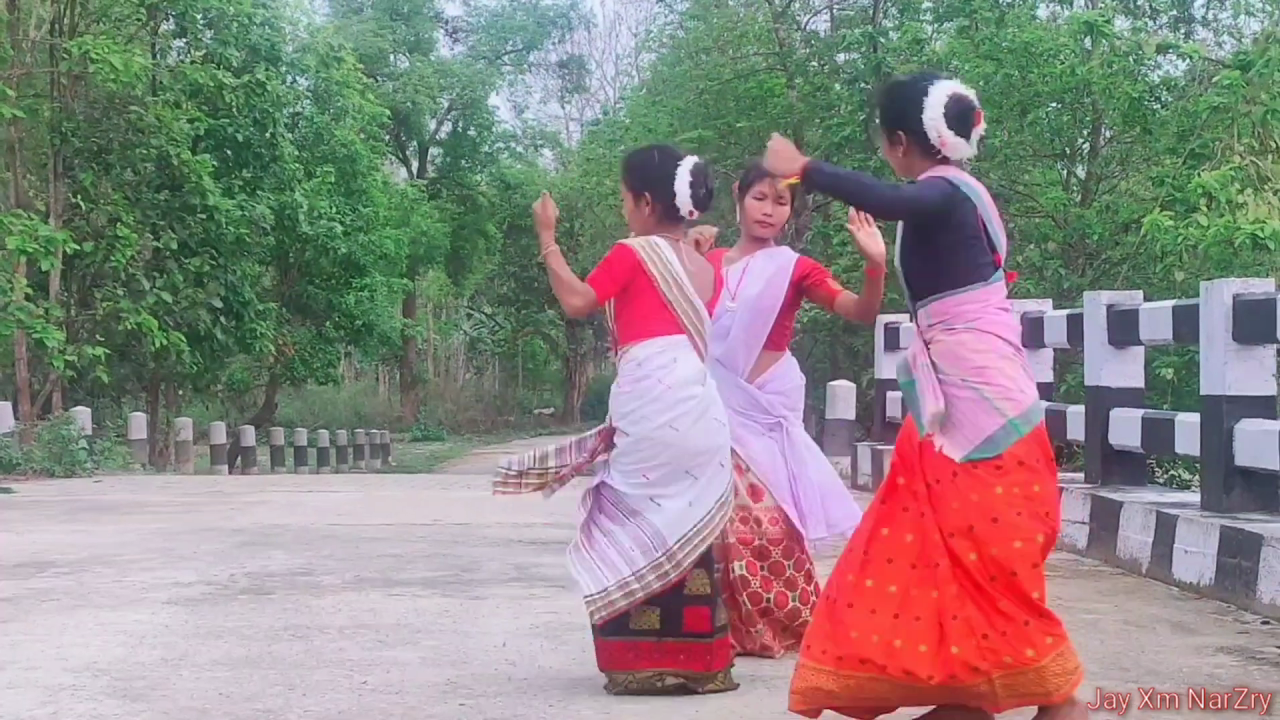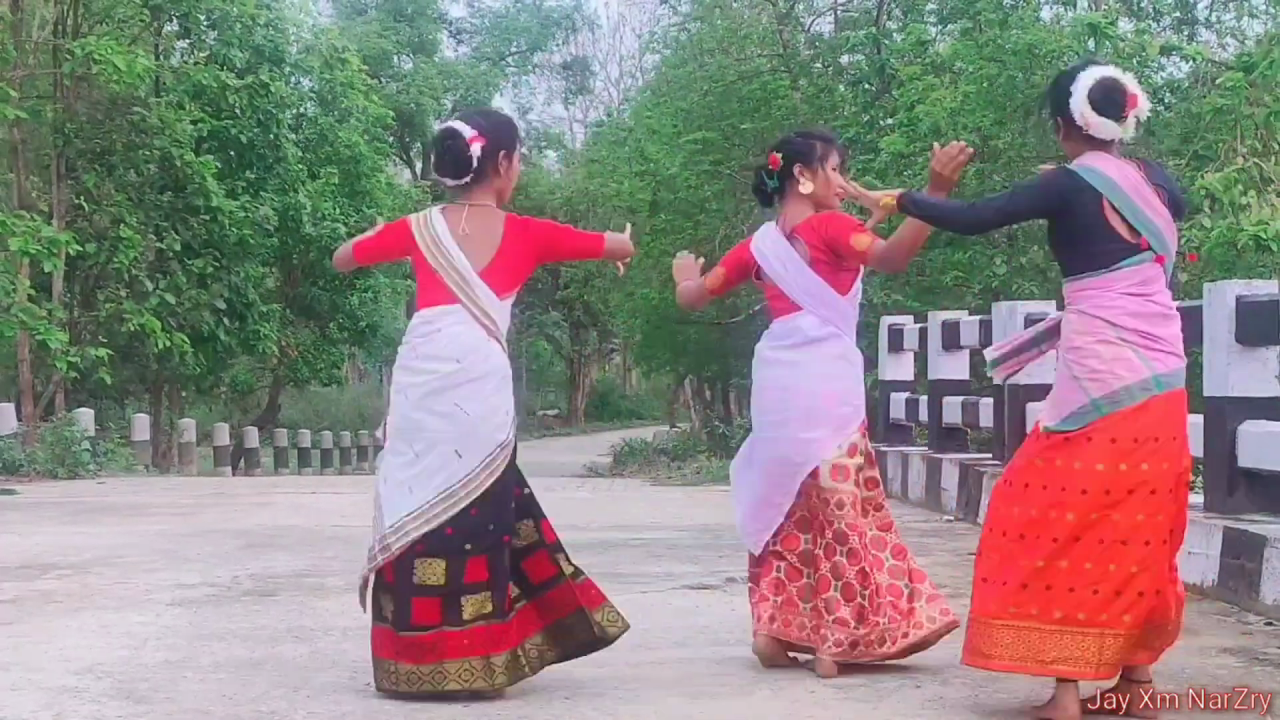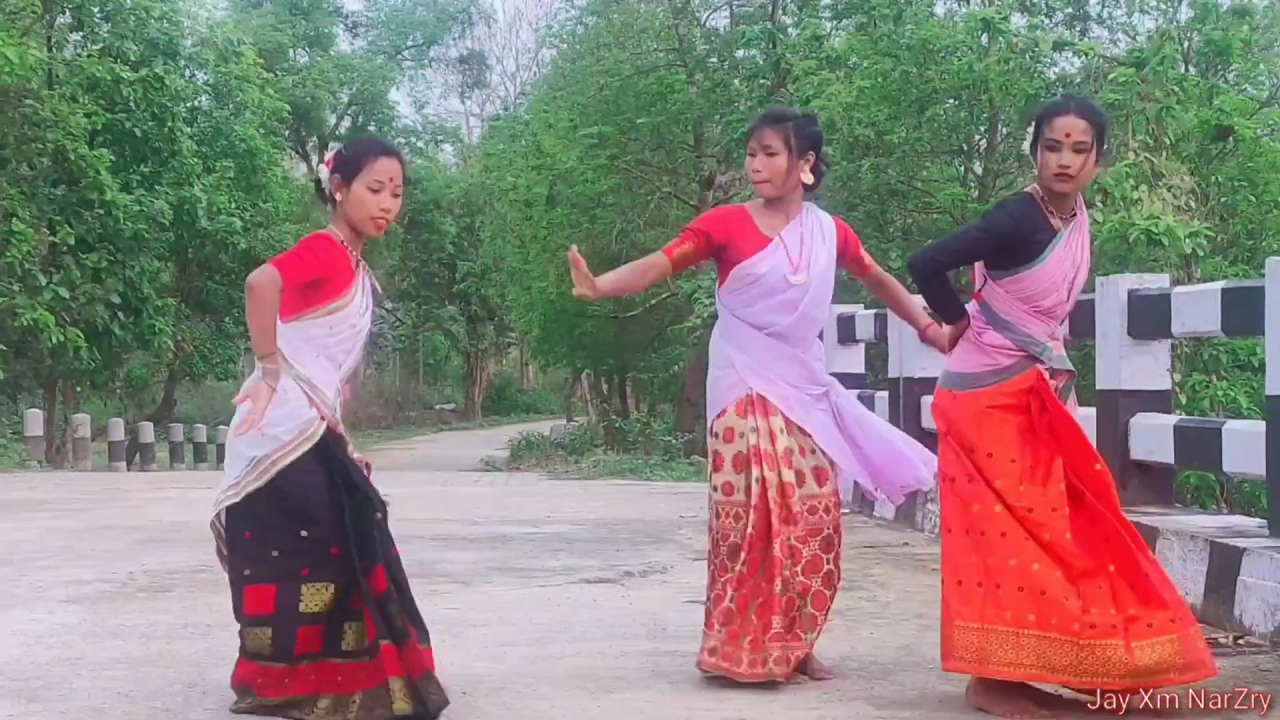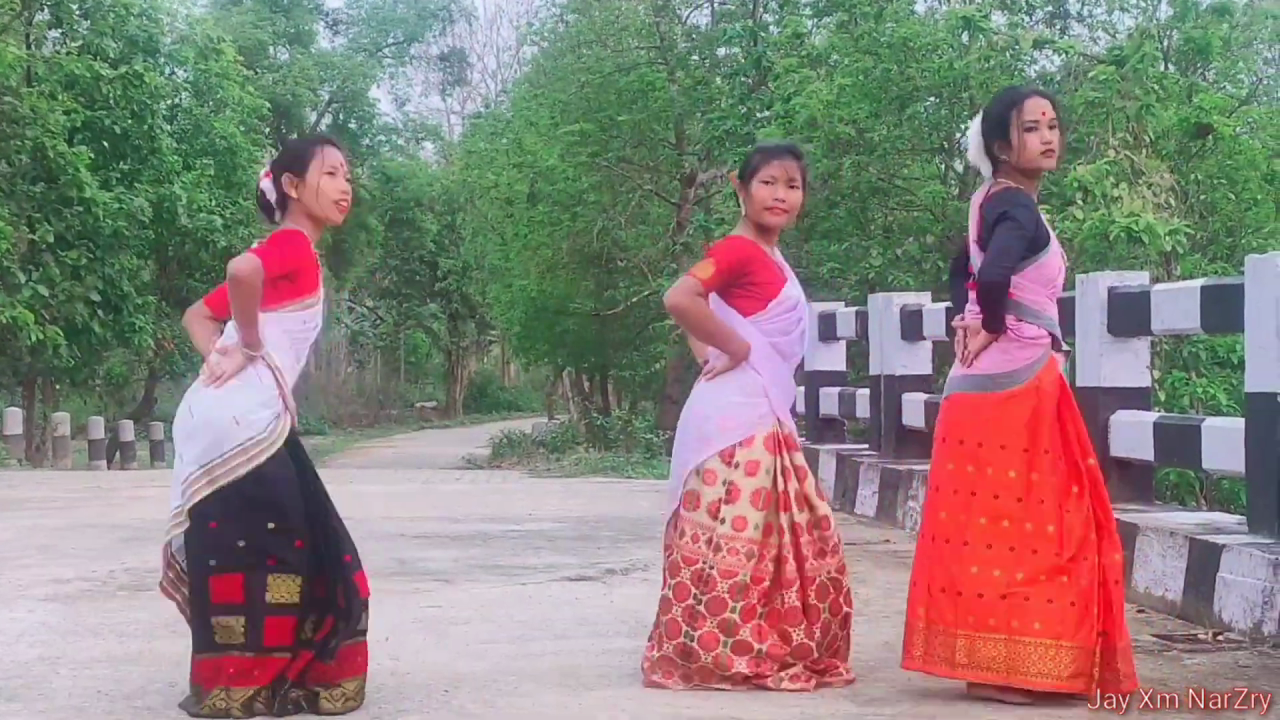
dt=1s
person 1, frame 1
left shoulder: (938, 191)
right shoulder: (963, 192)
left elbow: (889, 203)
left wrist: (804, 168)
left hip: (978, 399)
right hip: (958, 397)
left knee: (980, 559)
right knee: (931, 549)
person 1, frame 2
left shoulder: (1068, 182)
right shoulder: (1151, 175)
left elbow: (978, 218)
left wrist: (900, 199)
left hip: (1102, 378)
right hip: (1158, 380)
left knee: (1056, 519)
right knee: (1132, 531)
person 1, frame 3
left shoulder: (1078, 215)
right shoulder: (1019, 216)
right elbow: (925, 266)
right wrist: (959, 326)
left hip: (1036, 389)
right hip: (990, 392)
left knee: (1060, 521)
right knee: (1012, 529)
left ankle: (1023, 666)
person 1, frame 4
left shoulder: (995, 201)
right shoulder: (1018, 206)
left elbow: (966, 273)
right elbow: (996, 274)
right wrist: (993, 330)
left hip: (1000, 383)
right hip: (1014, 383)
left knee: (1010, 522)
right knee: (1020, 524)
left ankle: (1004, 665)
right ankle: (993, 671)
person 2, frame 1
left shoulder: (629, 254)
right shoulder: (702, 266)
left elbow: (576, 303)
left wrist: (548, 241)
left hip: (648, 410)
right hip: (692, 410)
left knee: (617, 530)
right knee: (666, 534)
left ankle: (645, 663)
right ankle: (698, 659)
person 2, frame 2
left shoulder: (418, 226)
right shoulder: (524, 231)
left elbow: (345, 257)
right elbow: (615, 250)
left wrist: (372, 233)
right wrist: (621, 239)
left hip: (419, 378)
right hip: (480, 383)
left knee: (422, 511)
right knee: (492, 507)
left ankle: (418, 663)
right ankle: (474, 661)
person 2, frame 3
left shoulder: (352, 264)
right shoulder: (325, 249)
right elbow: (263, 285)
right wrist: (269, 374)
left hip: (310, 435)
right hip: (286, 435)
left knee: (352, 537)
right knee: (334, 544)
person 2, frame 4
left shoulder: (279, 256)
right shoulder: (293, 243)
left elbow: (197, 315)
right elbow: (241, 272)
left wrist: (221, 359)
right wrist: (246, 349)
left hip: (234, 420)
right hip: (245, 422)
left knee: (273, 547)
right knee: (270, 550)
person 3, frame 1
left shoulder: (794, 268)
right shoulder: (711, 263)
left elbow: (856, 309)
left wrist: (875, 270)
left hip: (769, 411)
right hip: (719, 408)
left knee: (773, 520)
right knee: (732, 522)
left ankle: (791, 622)
right ankle: (745, 626)
person 3, frame 2
left shoulder: (758, 245)
right shoulder: (831, 228)
left elbow: (691, 297)
right elbow: (887, 254)
left wrist: (685, 268)
right wrist: (936, 188)
left hip: (777, 383)
right hip: (829, 384)
left knee: (786, 510)
right knee: (843, 513)
left ankle: (778, 631)
right ankle: (837, 640)
person 3, frame 3
left shoulder: (831, 231)
right shoulder: (723, 224)
left elbow: (881, 282)
right elbow: (655, 266)
left wrist: (932, 331)
right wrist: (597, 284)
left hip: (802, 385)
right hip: (743, 386)
left knee: (813, 511)
right knee: (755, 514)
left ankle: (792, 642)
right ankle: (745, 647)
person 3, frame 4
left shoulder: (767, 258)
right shoulder: (737, 249)
left elbow: (706, 317)
right elbow: (678, 298)
left wrist: (713, 355)
right wrist: (734, 349)
left hip: (765, 420)
right hip: (735, 421)
left knee: (805, 539)
right knee: (728, 543)
left ankle: (780, 658)
right ankle: (708, 664)
